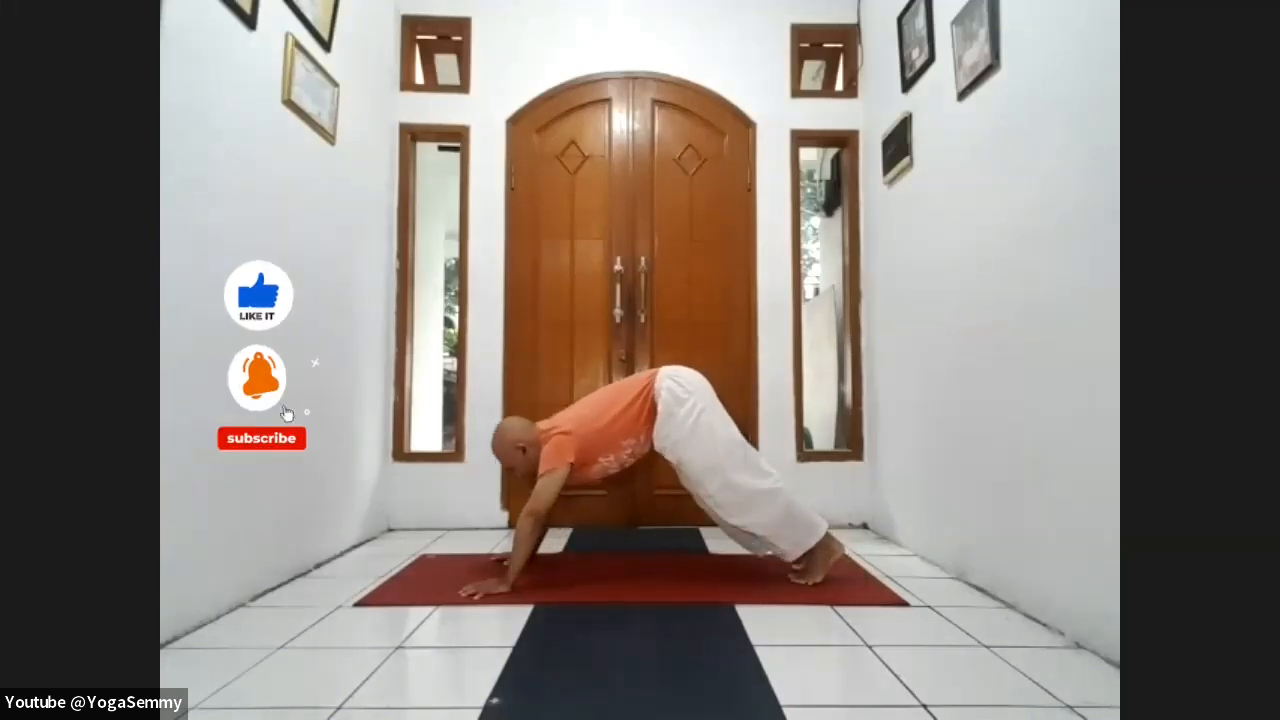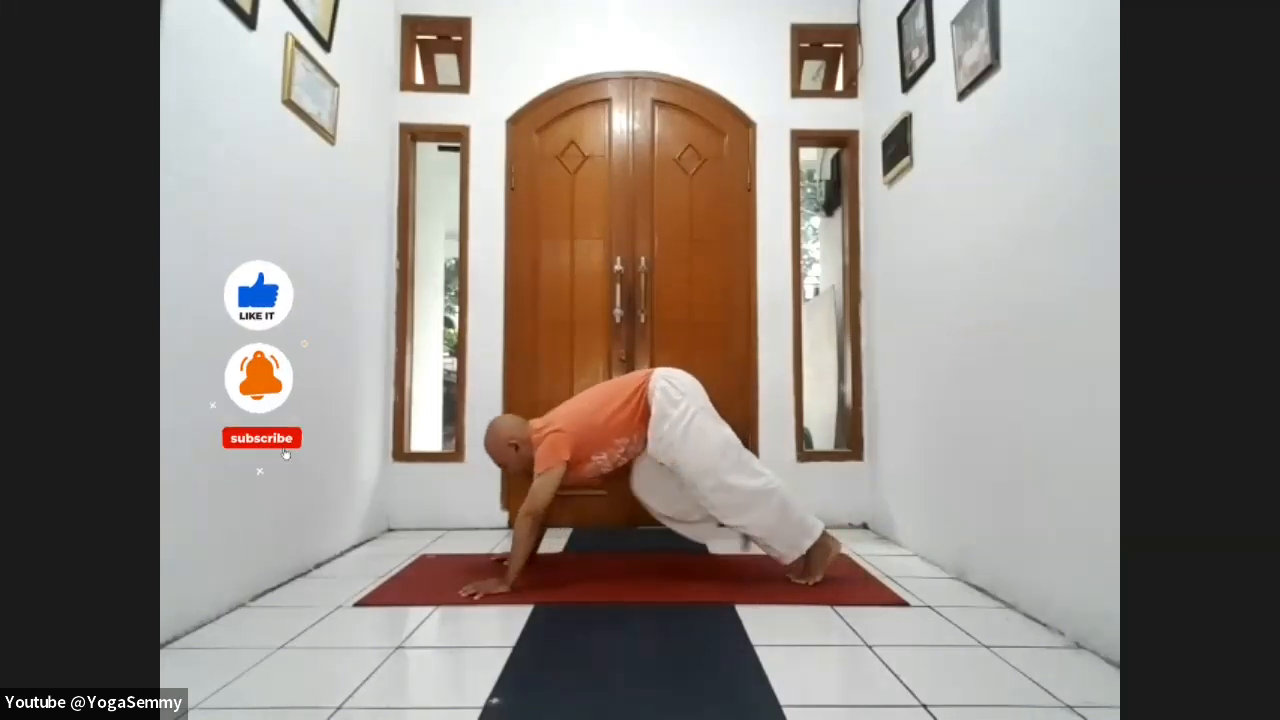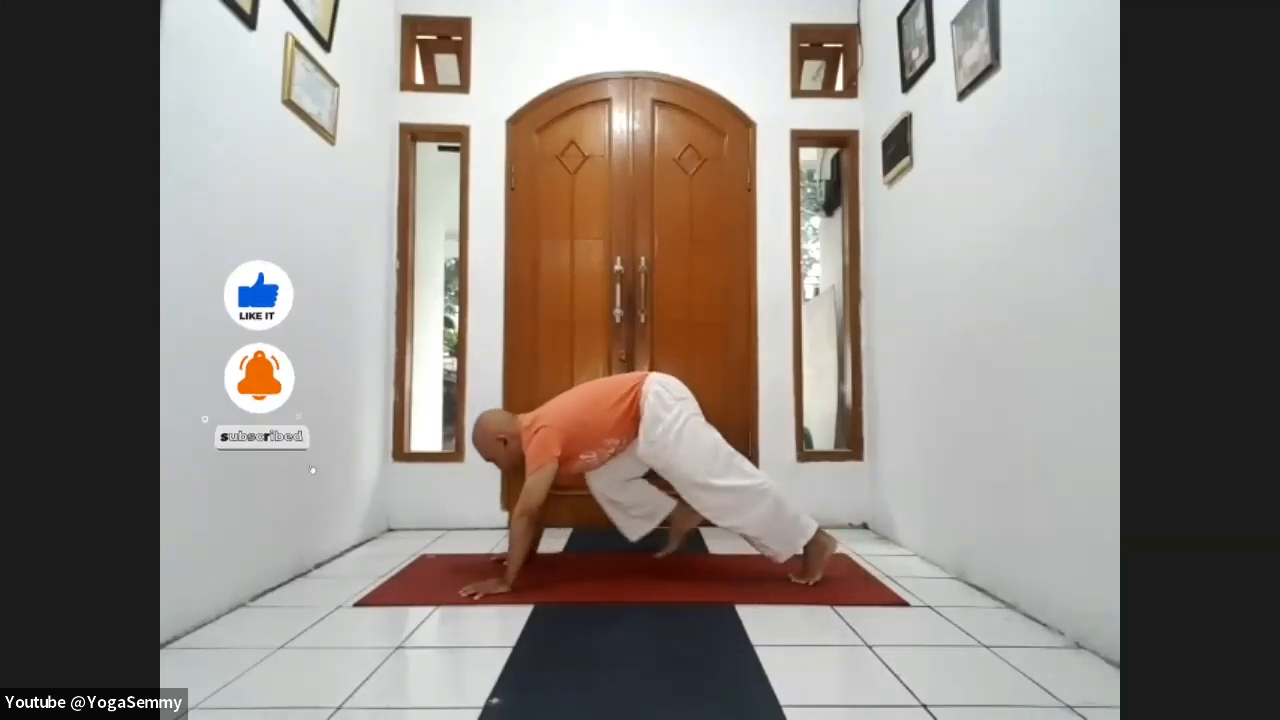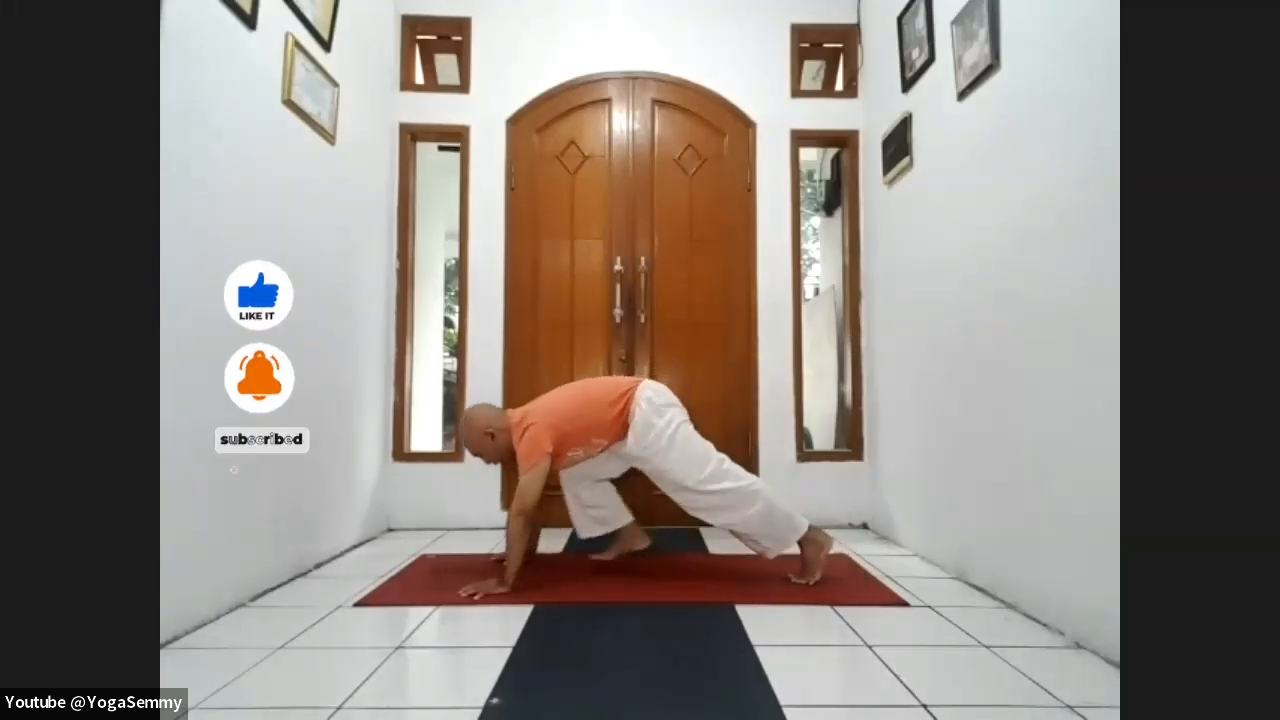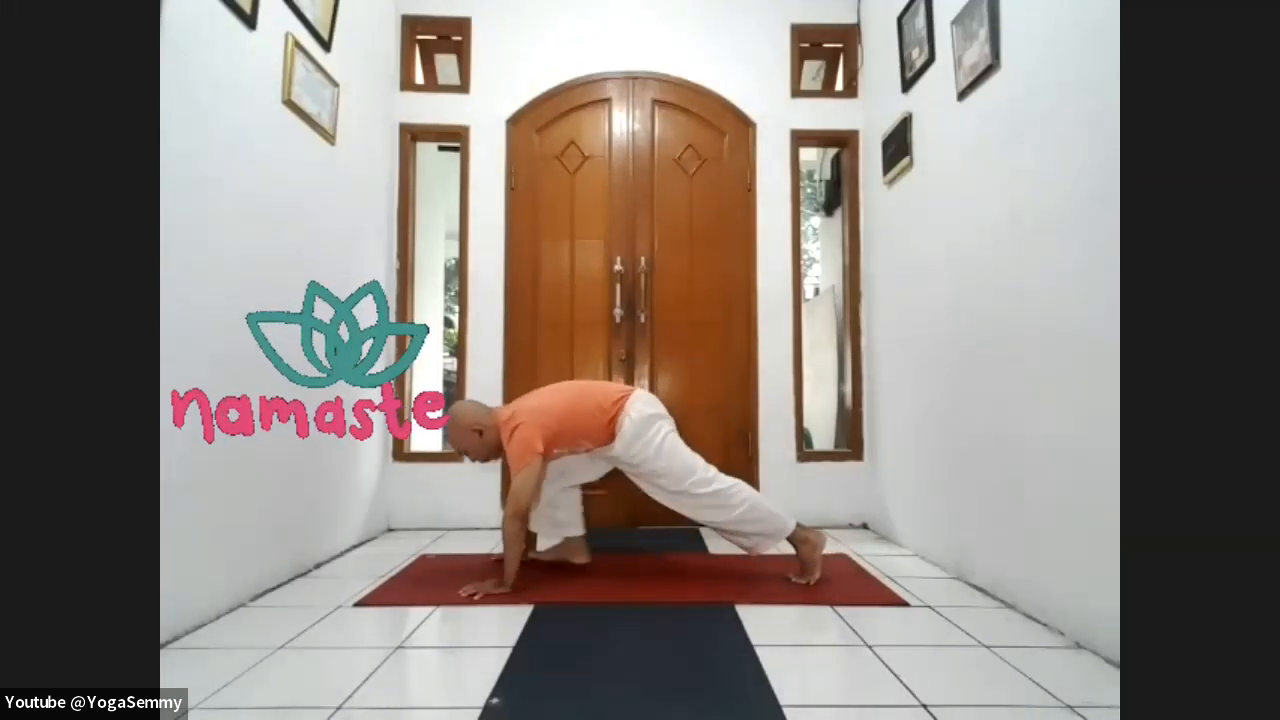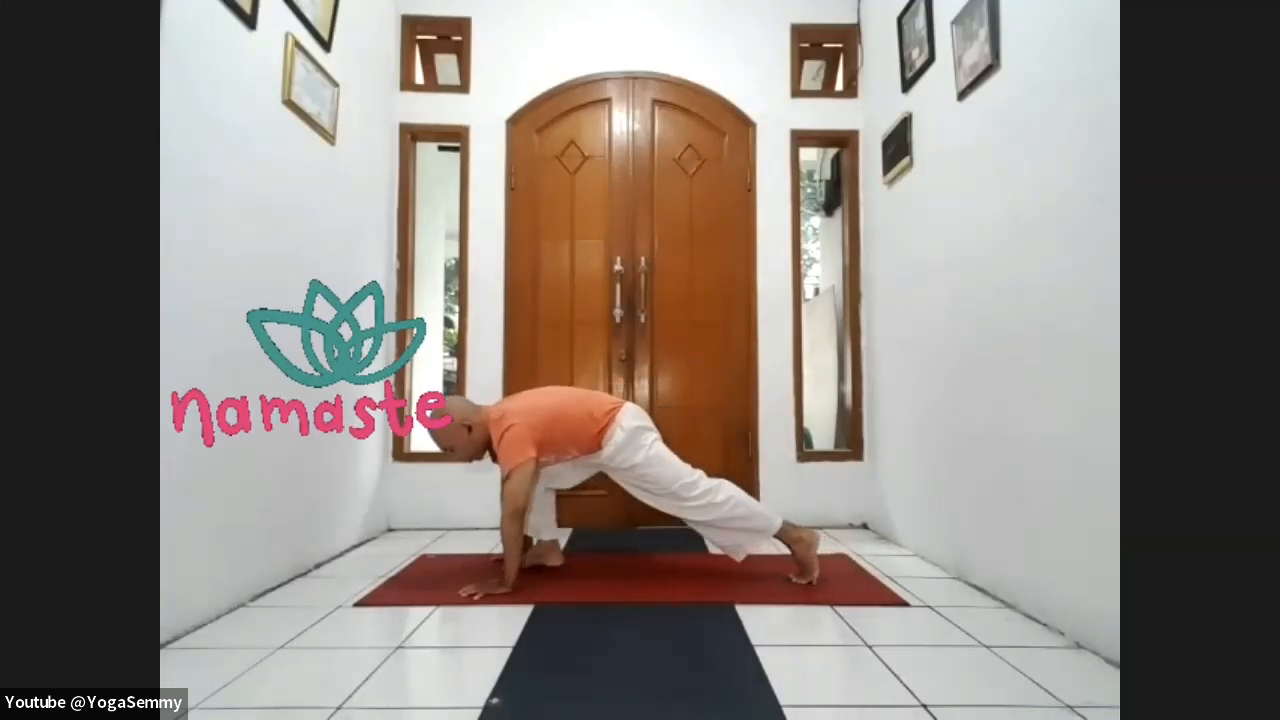
dt=0.4s
person 1, frame 1
left shoulder: (557, 444)
right shoulder: (552, 438)
left elbow: (532, 514)
right elbow: (540, 513)
left wrist: (506, 580)
right wrist: (524, 555)
left hip: (674, 398)
right hip: (671, 397)
left knee: (733, 481)
right knee: (727, 481)
left ankle: (820, 544)
right ankle: (798, 546)
person 1, frame 2
left shoulder: (551, 441)
right shoulder: (547, 436)
left elbow: (530, 513)
right elbow: (538, 511)
left wrist: (506, 579)
right wrist: (525, 555)
left hip: (667, 399)
right hip: (662, 400)
left knee: (727, 479)
right knee: (650, 487)
left ankle: (816, 543)
person 1, frame 3
left shoulder: (540, 436)
right shoulder: (535, 430)
left elbow: (525, 511)
right elbow: (533, 509)
left wrist: (505, 580)
right wrist: (525, 553)
left hip: (657, 405)
right hip: (645, 409)
left knee: (719, 480)
right knee: (604, 477)
left ankle: (813, 541)
right ankle: (679, 518)
person 1, frame 4
left shoulder: (530, 432)
right shoulder: (524, 422)
left elbow: (521, 510)
right elbow: (528, 505)
left wrist: (505, 580)
right wrist: (524, 550)
left hip: (645, 412)
right hip: (631, 416)
left knee: (711, 482)
right knee: (576, 474)
left ankle: (810, 539)
right ankle: (629, 534)
person 1, frame 5
left shoulder: (519, 430)
right shoulder: (512, 419)
left elbow: (515, 511)
right elbow: (526, 497)
left wrist: (504, 581)
right wrist: (516, 551)
left hip: (633, 422)
right hip: (612, 427)
left knee: (701, 487)
right knee: (554, 473)
left ankle: (803, 538)
right ankle: (572, 545)
person 1, frame 6
left shoulder: (510, 430)
right shoulder: (497, 419)
left elbow: (513, 511)
right elbow: (516, 496)
left wrist: (505, 580)
right wrist: (516, 551)
left hip: (620, 435)
right hip: (596, 437)
left knee: (691, 491)
right knee: (536, 475)
left ankle: (795, 537)
right ankle: (547, 547)
